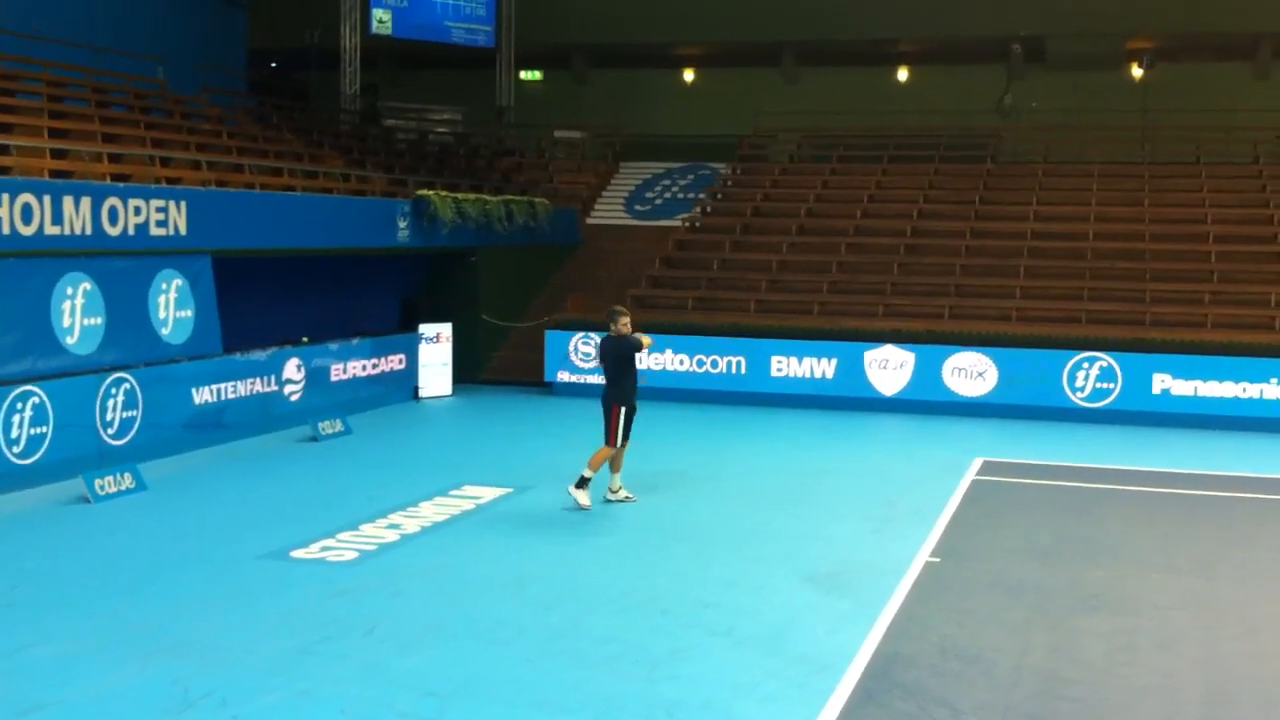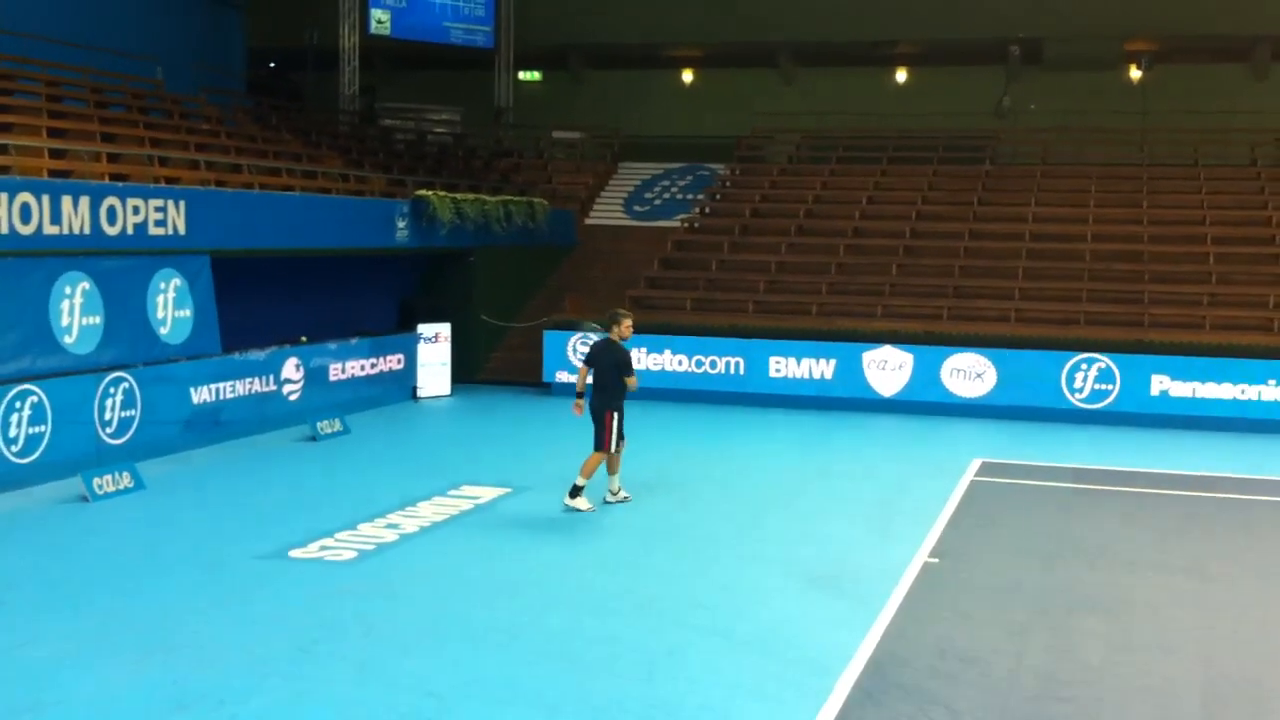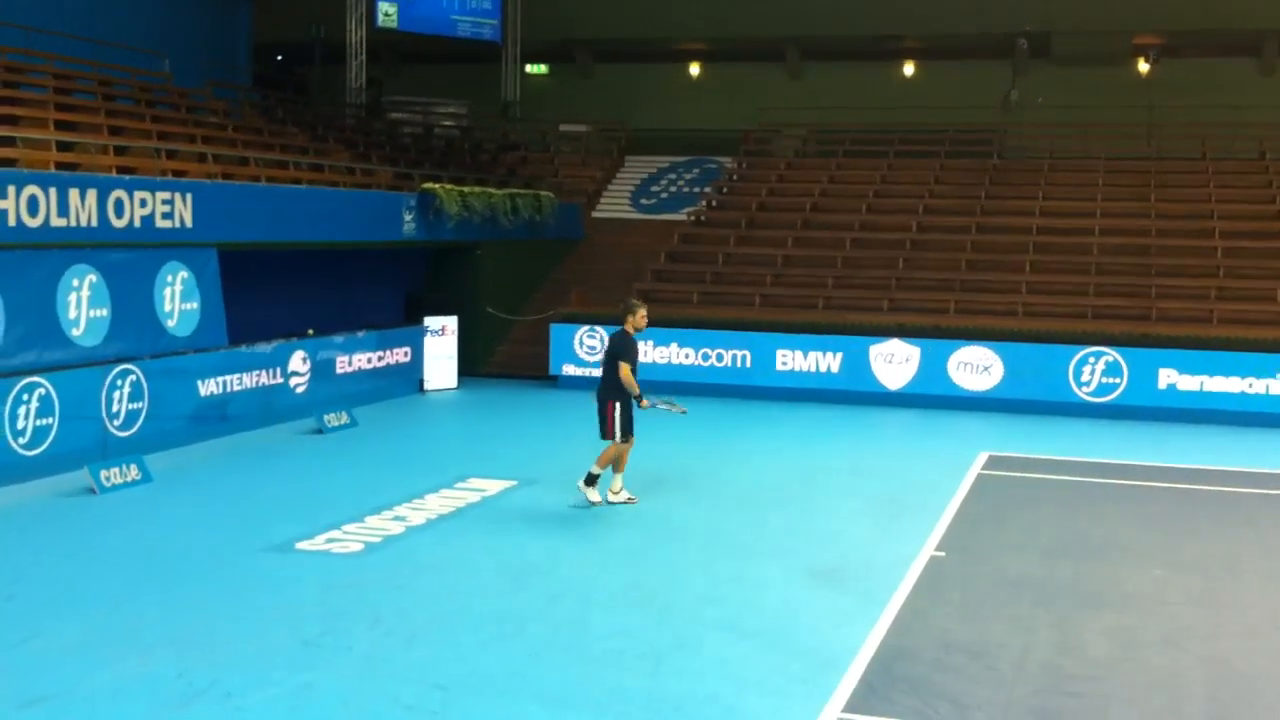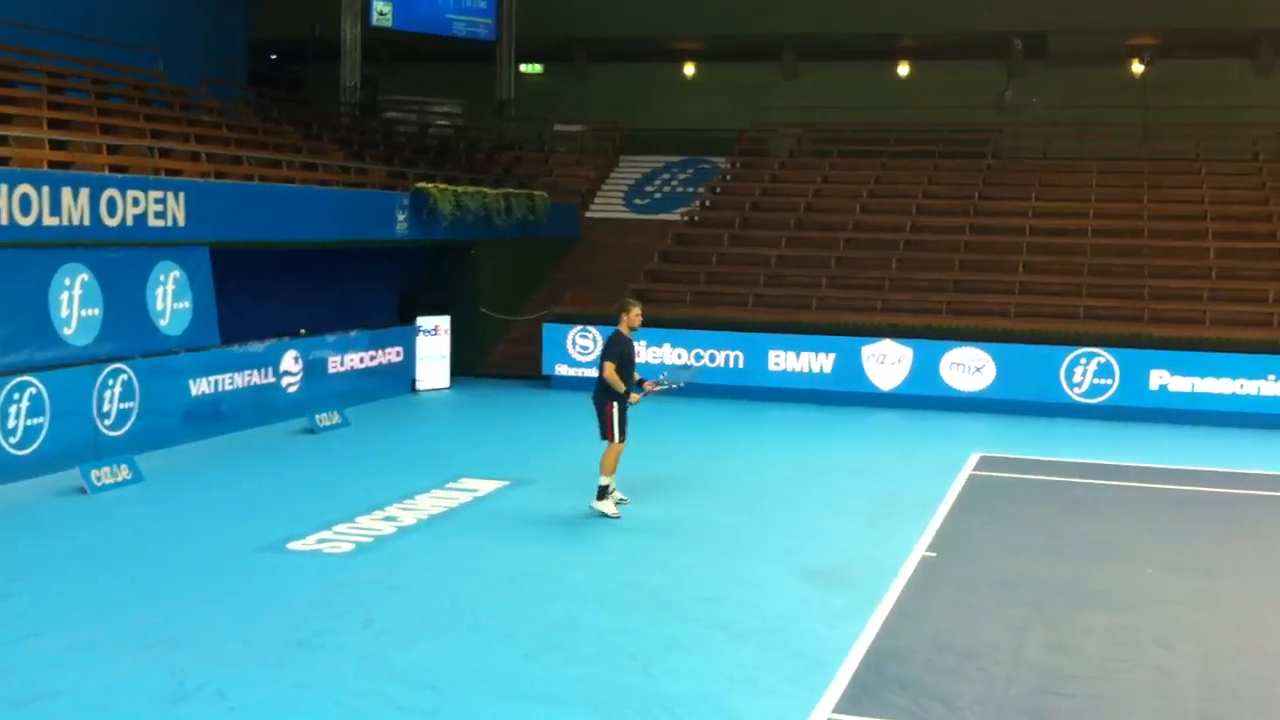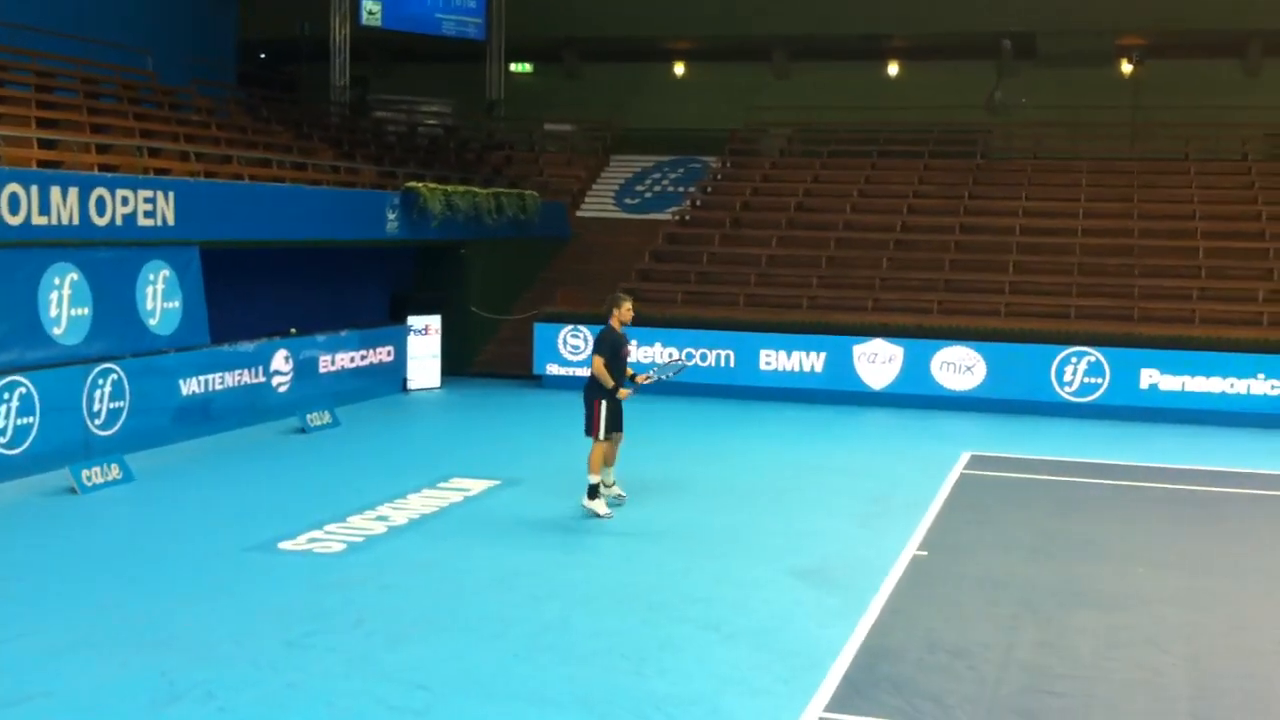
dt=0.3s
person 1, frame 1
left shoulder: (605, 342)
right shoulder: (624, 343)
right elbow: (646, 342)
right wrist: (640, 336)
left hip: (614, 398)
right hip: (621, 401)
left knee: (619, 446)
right knee: (612, 447)
left ankle: (615, 489)
right ankle: (580, 486)
person 1, frame 2
left shoulder: (597, 346)
right shoulder: (622, 354)
left elbow: (583, 371)
right elbow: (632, 385)
left wrist: (579, 396)
right wrist: (625, 381)
left hip: (598, 403)
right hip: (610, 407)
left knee: (616, 446)
right knee: (602, 452)
left ankle: (614, 491)
right ankle: (574, 494)
person 1, frame 3
left shoulder: (618, 337)
right shoulder: (627, 342)
left elbow: (609, 366)
right elbow: (625, 373)
right wrist: (639, 397)
left hip: (619, 399)
right hip: (613, 399)
left knee: (627, 442)
right knee: (620, 444)
left ankle: (616, 491)
right ankle: (589, 482)
person 1, frame 4
left shoulder: (627, 340)
right shoulder: (616, 341)
right elbow: (608, 373)
left wrist: (641, 382)
right wrist: (627, 393)
left hip: (617, 399)
right hip: (609, 399)
left knee: (618, 444)
right knee: (616, 444)
left ankle: (609, 490)
right ankle: (601, 498)
person 1, frame 5
left shoulder: (622, 336)
right shoulder: (606, 336)
right elbow: (597, 367)
left wrist: (634, 376)
right wrist: (616, 389)
left hip: (612, 396)
right hip: (600, 396)
left knee: (616, 438)
right knee: (601, 442)
left ankle: (608, 484)
right ankle: (592, 495)
